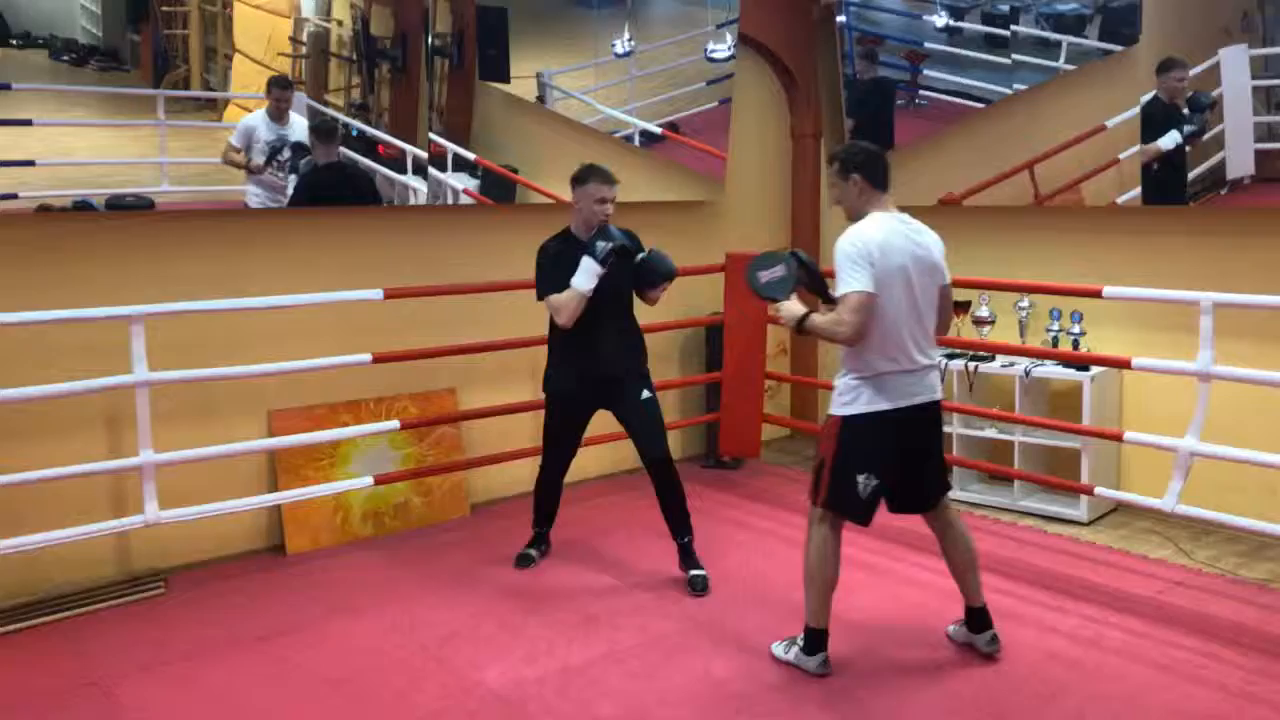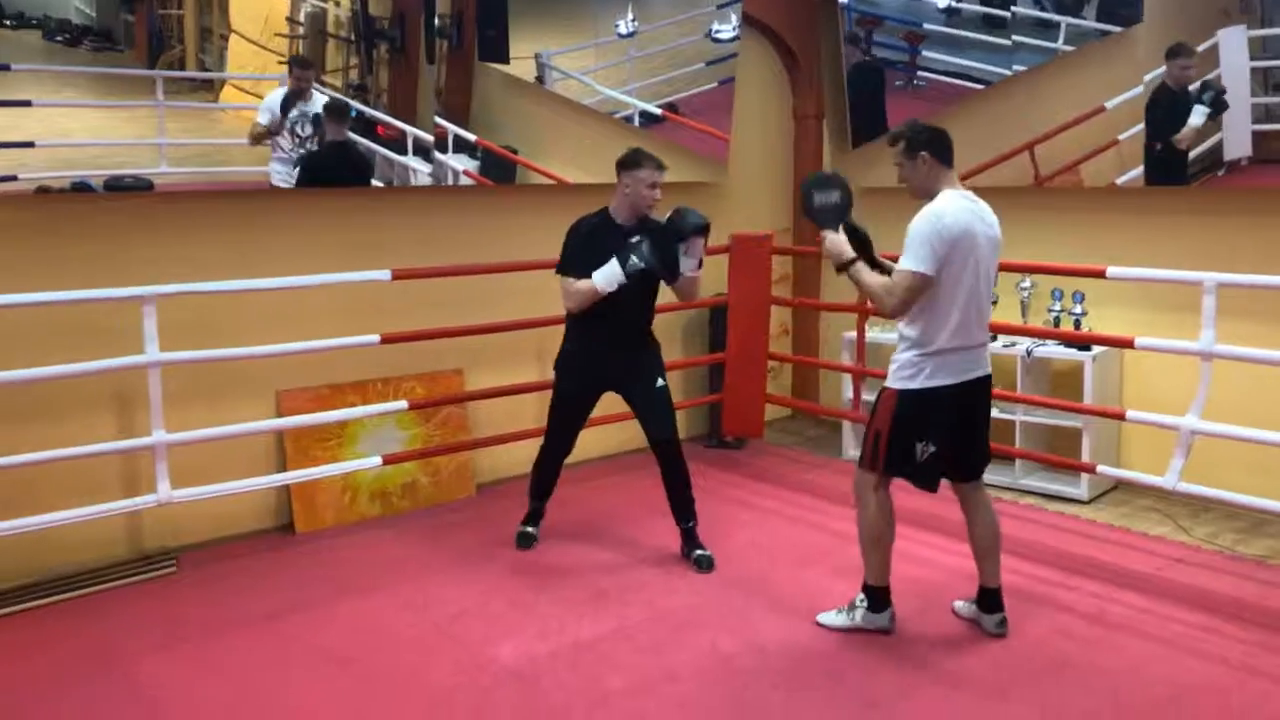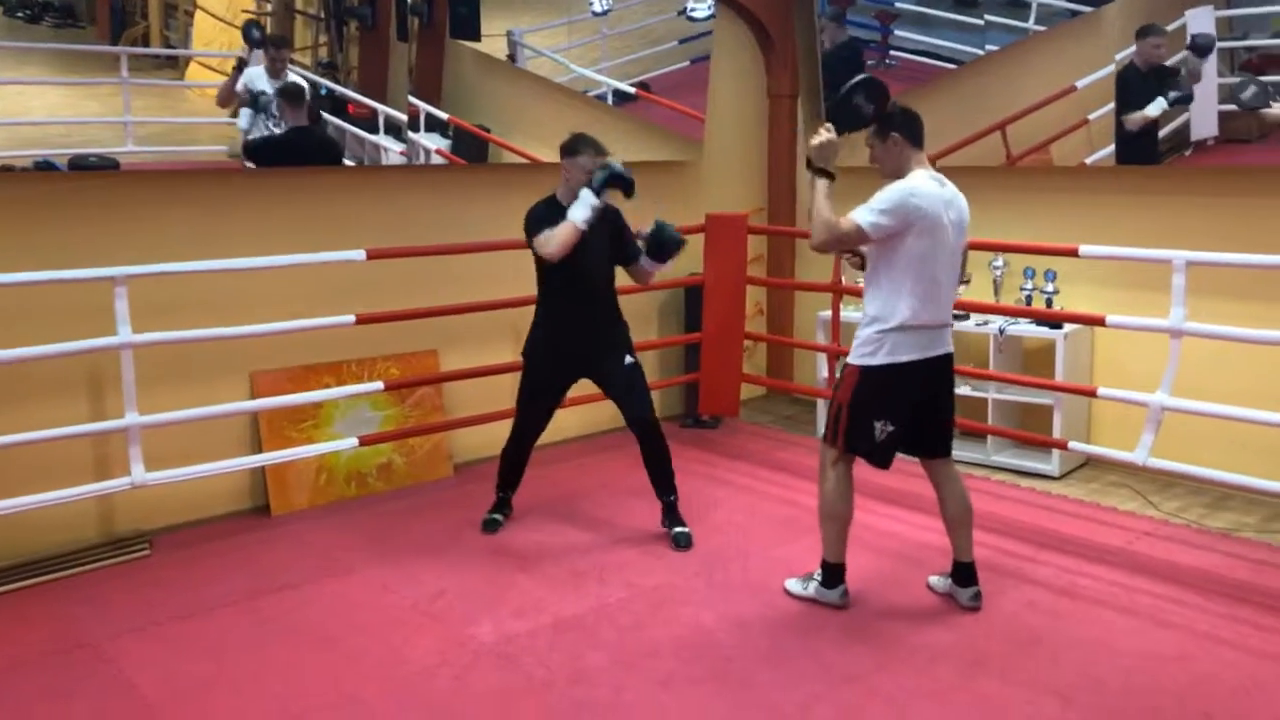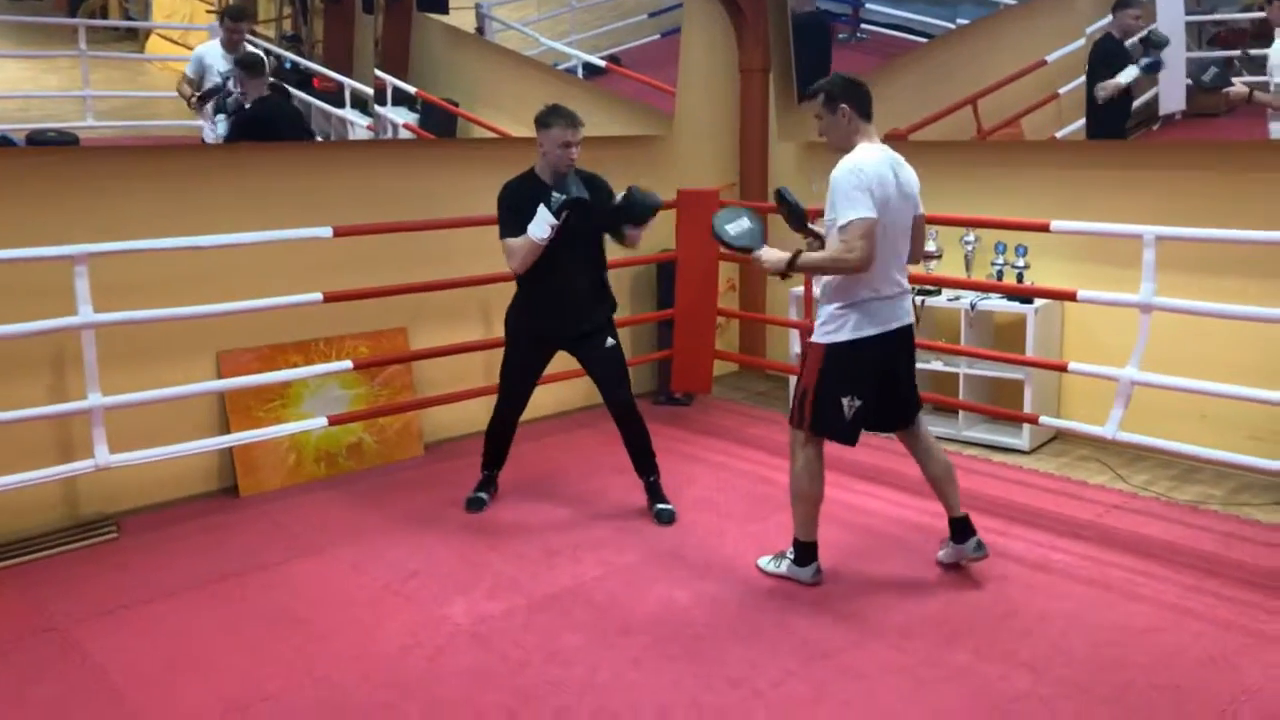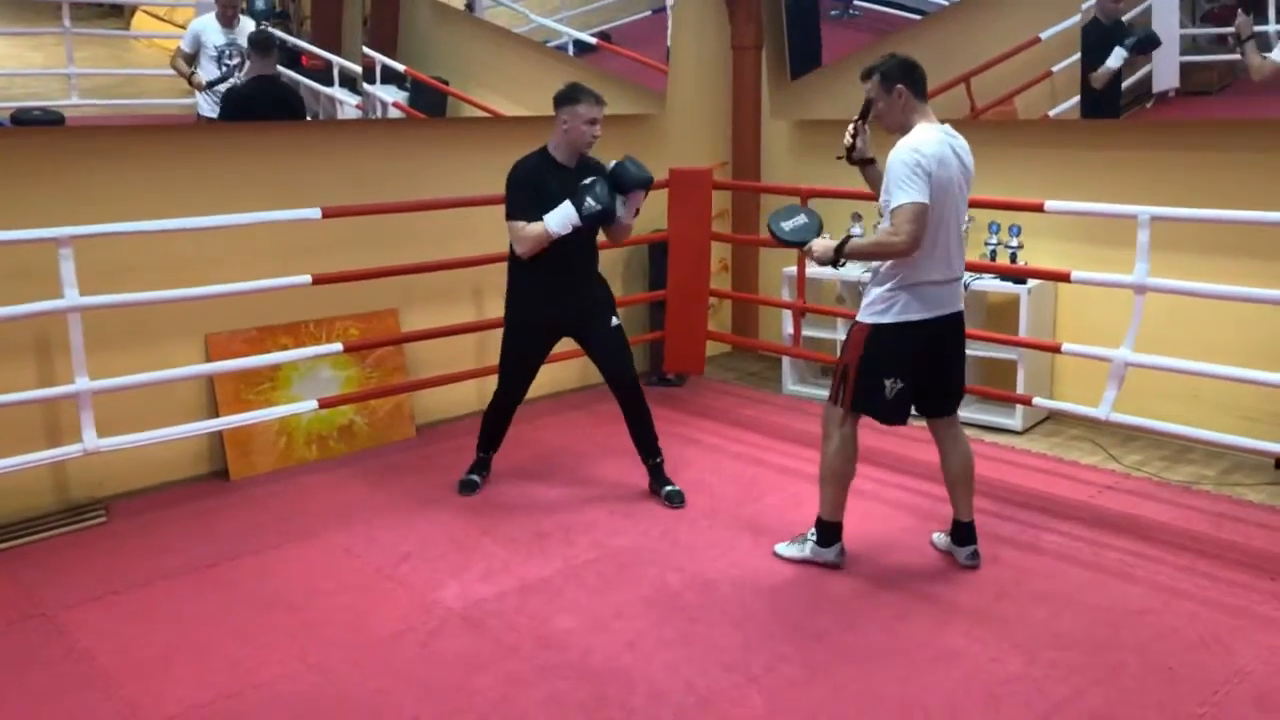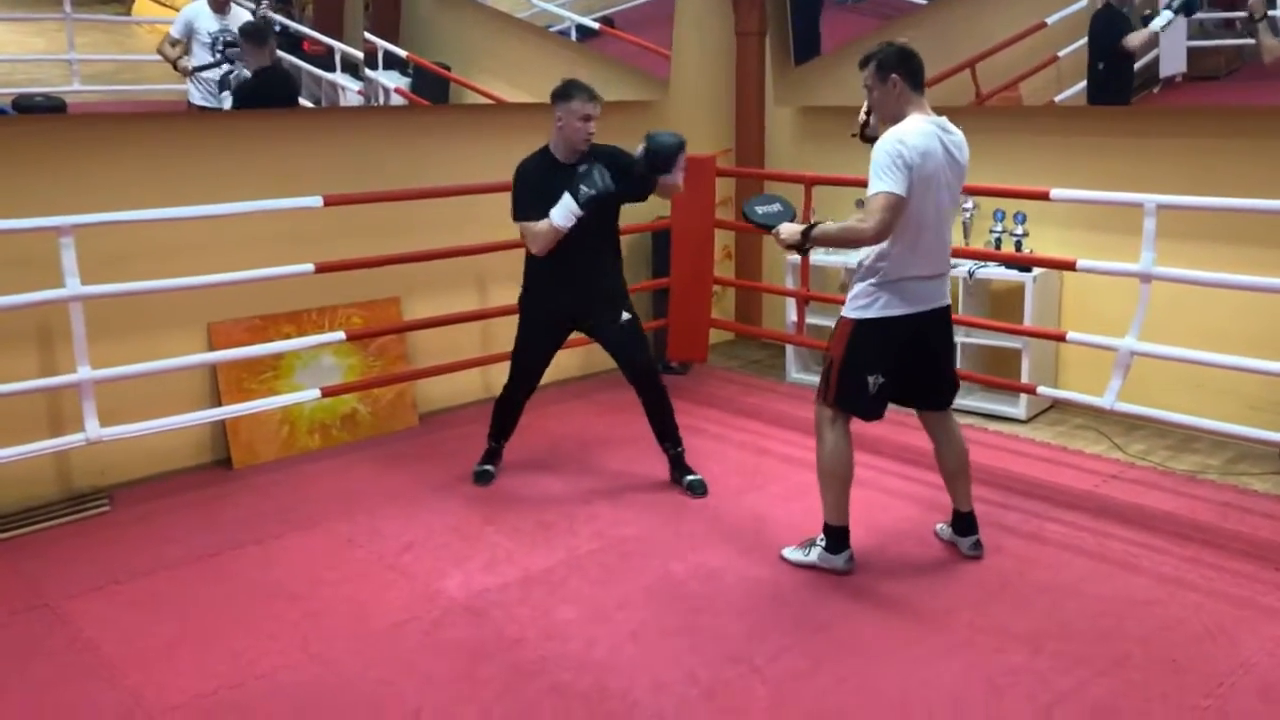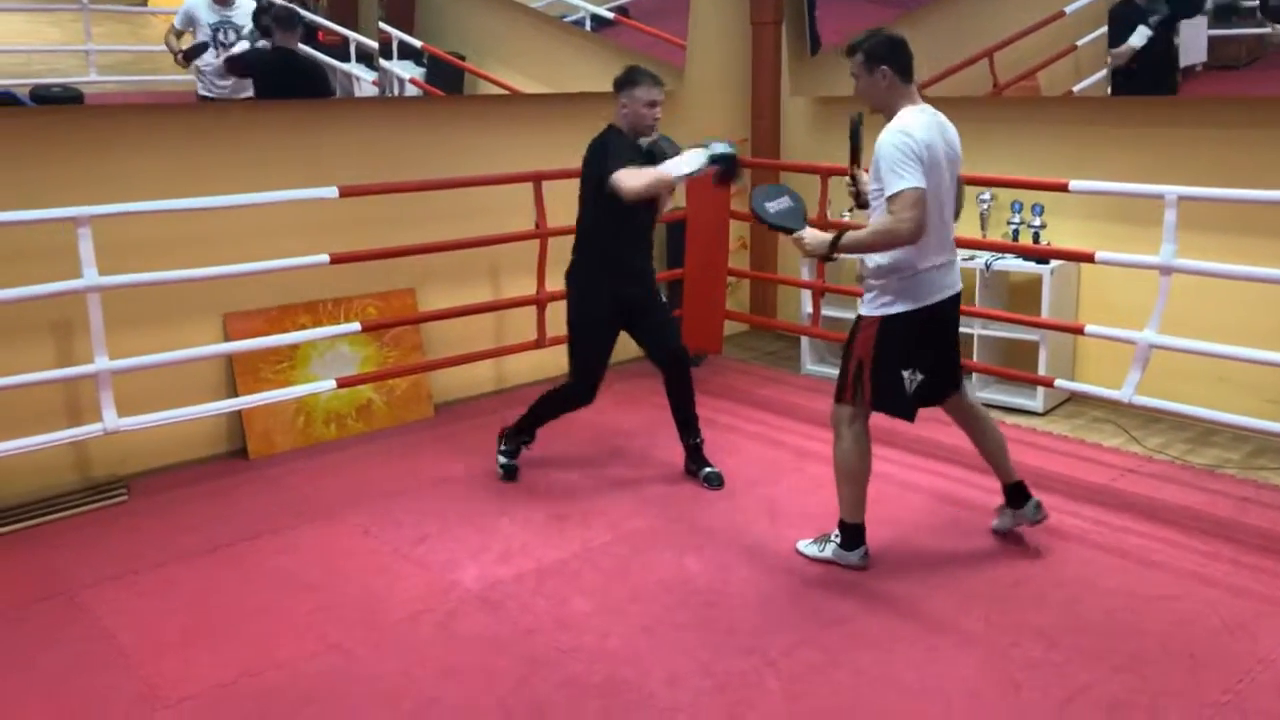
dt=0.4s
person 1, frame 1
left shoulder: (857, 240)
right shoulder: (928, 239)
left elbow: (849, 329)
left wrist: (801, 317)
left hip: (865, 406)
right hip: (922, 399)
left knee: (824, 517)
right knee: (938, 510)
left ankle: (812, 645)
right ankle: (979, 623)
person 1, frame 2
left shoulder: (935, 218)
right shoulder: (984, 215)
left elbow: (894, 303)
left wrist: (847, 260)
right wrist: (894, 275)
left hip: (922, 378)
right hip: (972, 373)
left knee: (871, 479)
right knee: (970, 486)
left ankle: (875, 604)
right ankle: (990, 604)
person 1, frame 3
left shoulder: (902, 197)
right shoulder: (954, 199)
left elbow: (824, 238)
left wrist: (822, 170)
left hip: (886, 355)
right hip: (936, 352)
left knee: (835, 458)
right knee: (939, 462)
left ankle: (831, 580)
right ankle: (965, 578)
person 1, frame 4
left shoulder: (851, 170)
right shoulder: (900, 167)
left elbow: (856, 258)
left wrist: (789, 259)
left hip: (847, 331)
right hip: (895, 324)
left knee: (806, 437)
right knee: (912, 428)
left ankle: (802, 557)
right ankle: (963, 534)
person 1, frame 5
left shoulder: (911, 152)
right shoulder: (956, 146)
left elbow: (903, 239)
left wrist: (836, 249)
right wrist: (865, 161)
left hip: (894, 314)
right hip: (945, 310)
left knee: (840, 415)
right knee: (945, 421)
left ankle: (826, 537)
right ankle: (963, 537)
person 1, frame 6
left shoulder: (896, 143)
right shoulder: (953, 140)
left elbow: (873, 227)
left wrist: (805, 233)
left hip: (881, 307)
right hip: (932, 304)
left knee: (831, 414)
right knee: (937, 414)
left ankle: (835, 543)
right ankle: (965, 526)
person 1, frame 7
left shoulder: (897, 137)
right shoulder: (940, 126)
left elbow: (907, 227)
left wrist: (831, 242)
right wrist: (876, 193)
left hip: (897, 302)
right hip: (940, 292)
left knee: (848, 413)
right knee: (955, 398)
left ankle: (850, 539)
right ankle: (1018, 500)
person 2, frame 1
left shoulder: (627, 241)
right shoulder: (554, 251)
left elbow: (648, 298)
right elbow: (563, 315)
left wrist: (659, 281)
right wrist: (594, 263)
left hip: (626, 370)
right hip: (571, 377)
left knee: (659, 458)
right knee: (554, 463)
left ankle: (687, 551)
right ankle: (540, 536)
person 2, frame 2
left shoulder: (661, 235)
right shoulder: (586, 231)
left elbow: (688, 295)
right elbow: (571, 300)
left wrist: (692, 252)
right wrist: (618, 269)
left hip: (639, 358)
right hip: (584, 359)
left knee: (667, 444)
right knee: (558, 441)
left ankle: (689, 534)
right ankle: (535, 511)
person 2, frame 3
left shoulder: (610, 217)
right shoulder: (544, 212)
left elbow: (641, 276)
right elbow: (551, 250)
left wrist: (653, 257)
right wrist: (589, 197)
left hip: (608, 341)
right hip: (553, 346)
left knee: (645, 421)
right knee: (527, 428)
left ankle: (671, 510)
right ankle: (503, 499)
person 2, frame 4
left shoulder: (593, 186)
right shoulder: (516, 193)
left elbow: (630, 239)
right elbow: (517, 261)
right wrist: (550, 212)
left hip: (591, 317)
right hip: (533, 320)
left knee: (622, 403)
right knee: (508, 405)
left ankle: (653, 487)
right ankle: (488, 478)
person 2, frame 5
left shoulder: (596, 172)
right shoulder: (527, 172)
left elbow: (617, 236)
right elbow: (523, 245)
left wrist: (631, 201)
right wrist: (571, 210)
left hip: (590, 299)
right hip: (533, 305)
left knee: (626, 382)
right knee: (510, 390)
left ankle: (656, 470)
right ankle: (482, 461)
person 2, frame 6
left shoulder: (610, 161)
right shoulder: (532, 172)
left elbow: (672, 191)
right elbow: (538, 244)
left wrist: (672, 168)
right wrist: (573, 201)
left hip: (604, 293)
right hip: (546, 298)
left knee: (645, 374)
right knee: (521, 383)
left ankle: (678, 461)
right ankle: (492, 451)
person 2, frame 7
left shoulder: (642, 150)
right shoulder: (607, 147)
right elbow: (630, 187)
left wrist: (669, 180)
right wrist: (694, 159)
left hip: (638, 283)
right hip: (595, 287)
left knee: (676, 360)
right knee: (584, 386)
left ankle: (694, 454)
right ankle: (514, 437)
